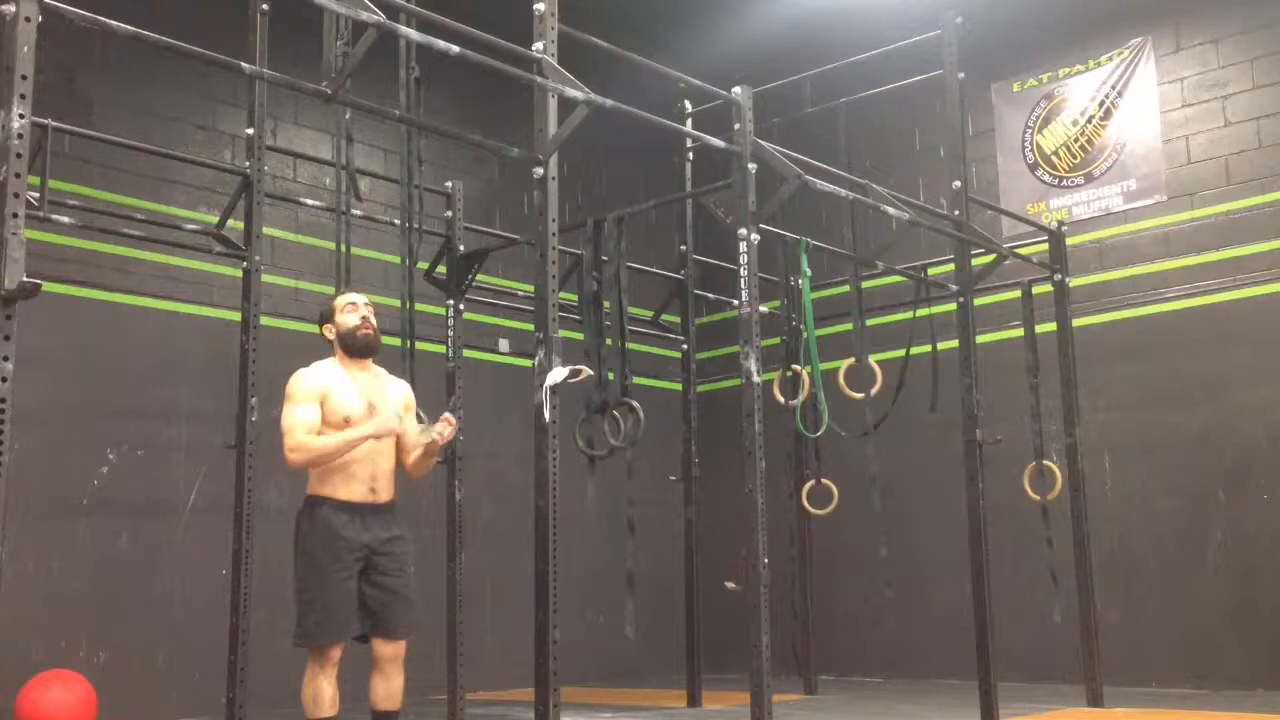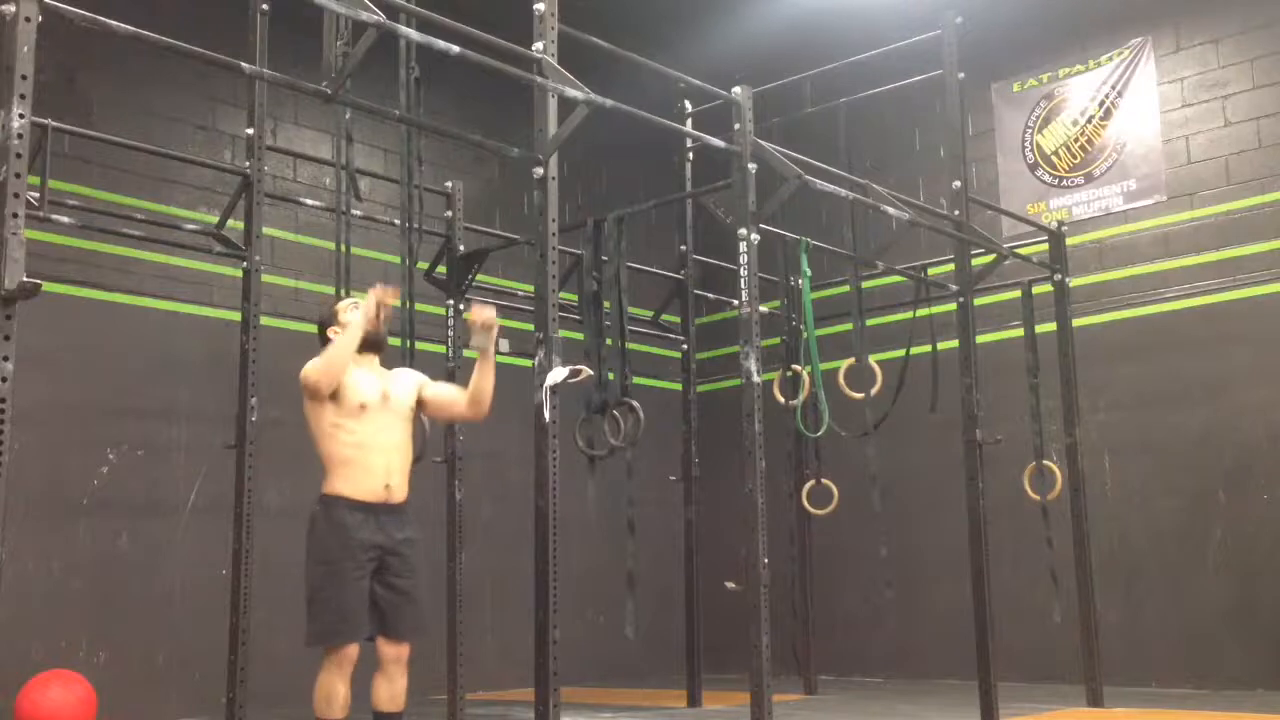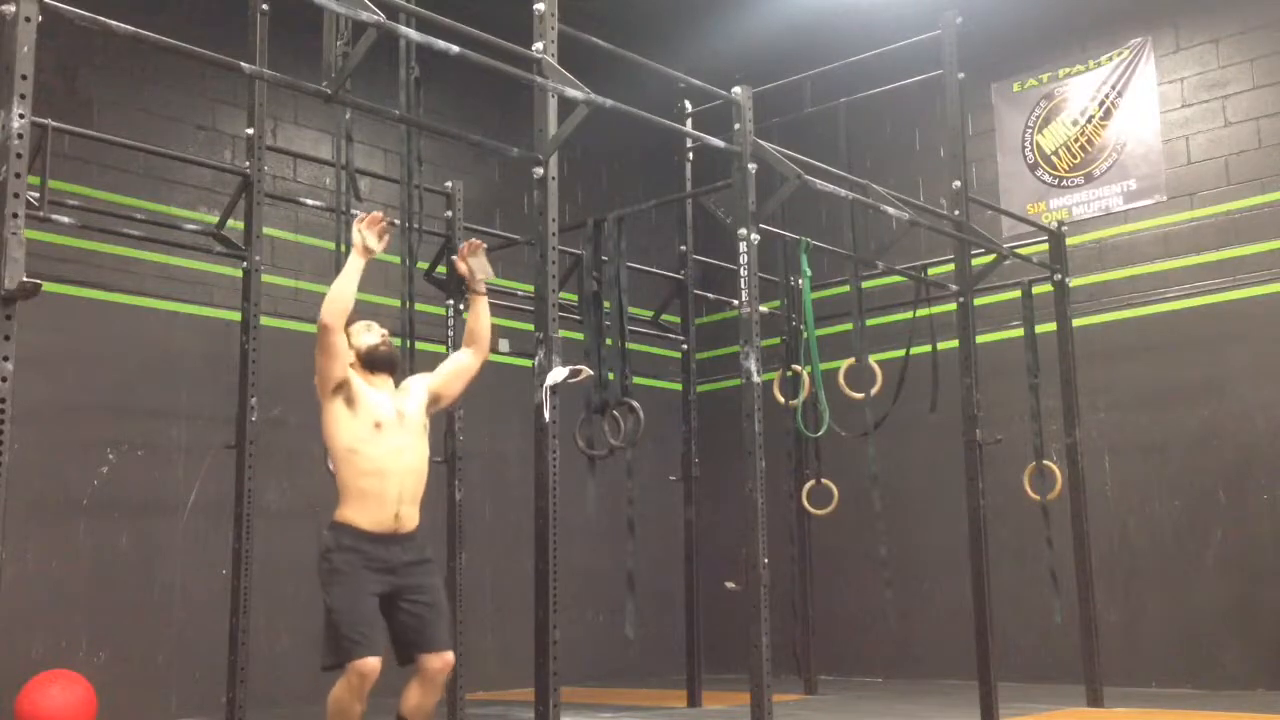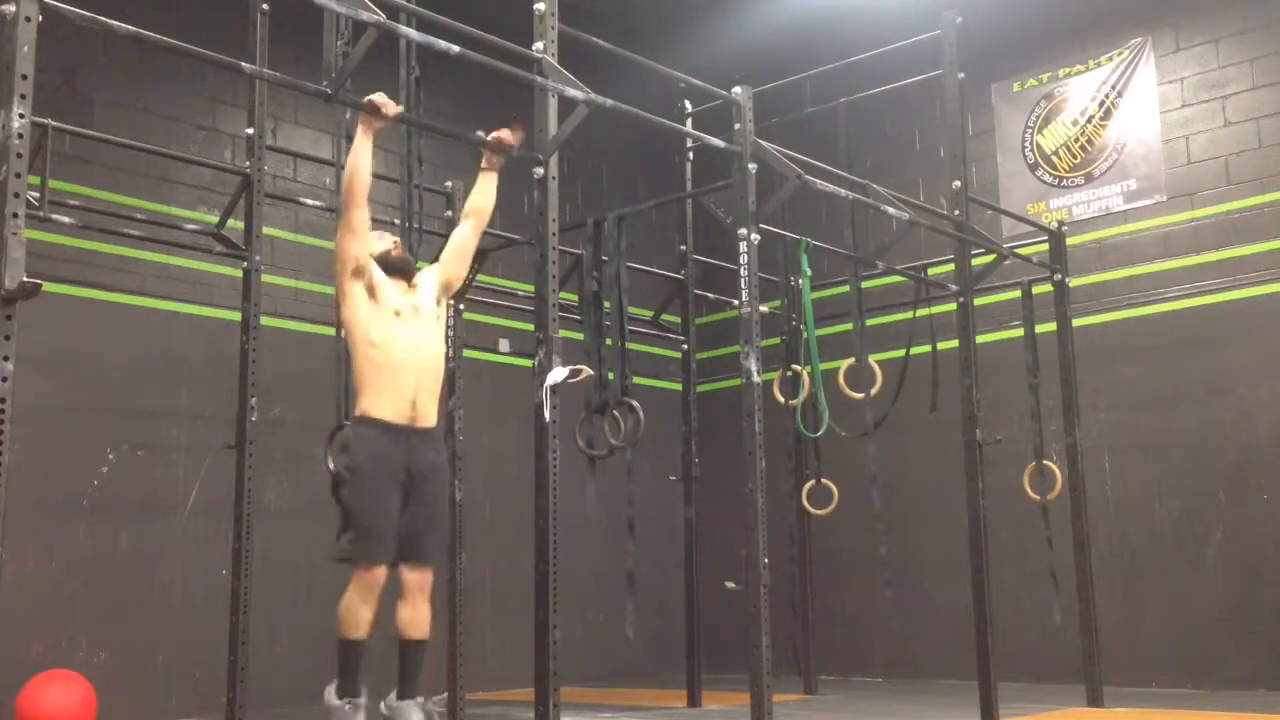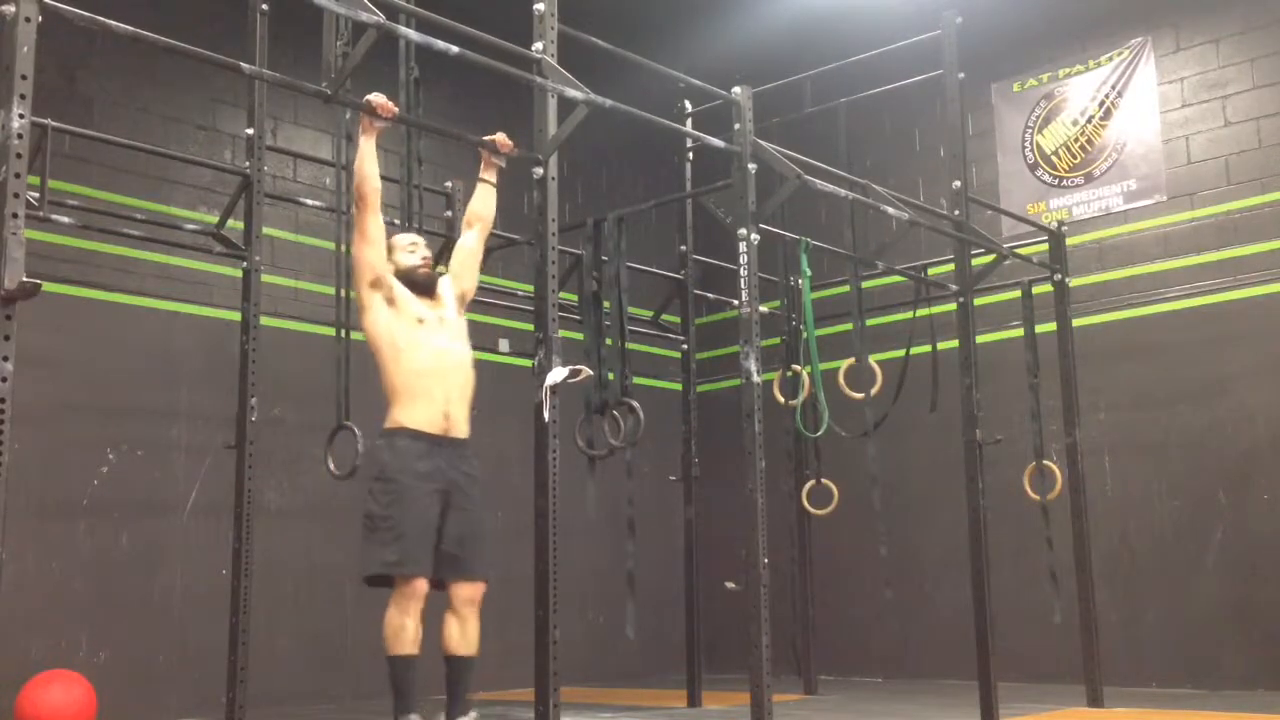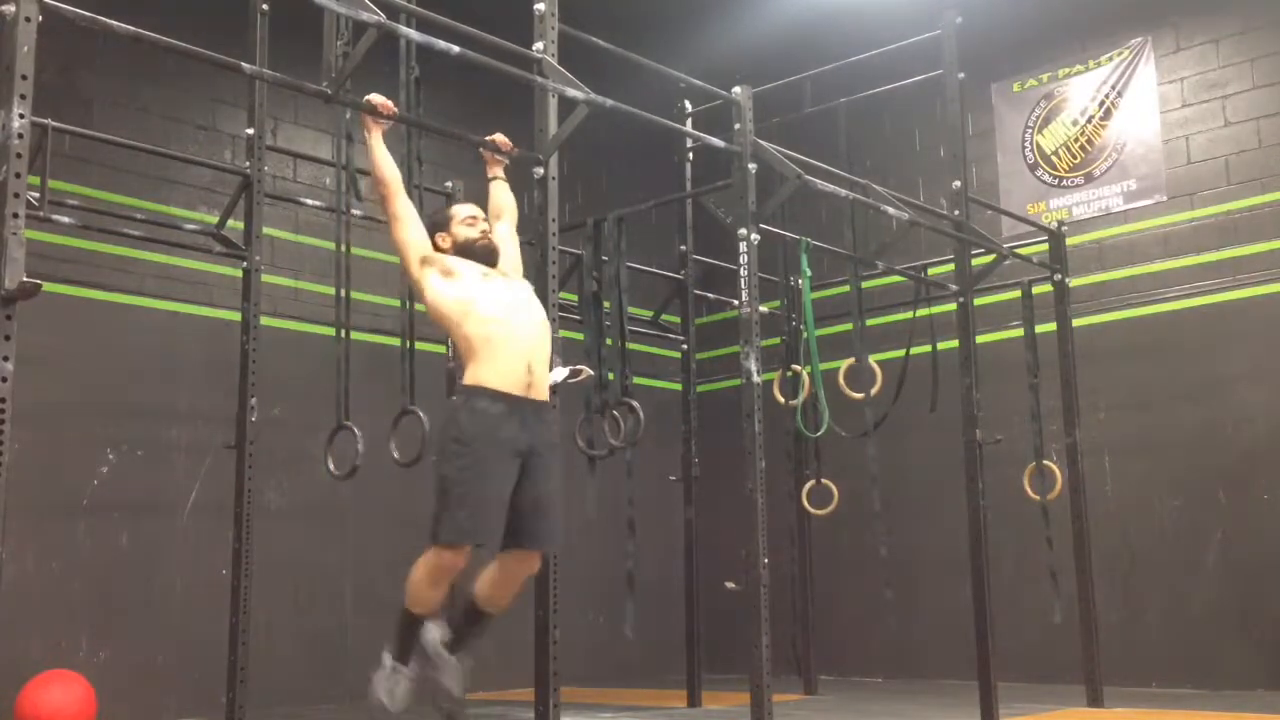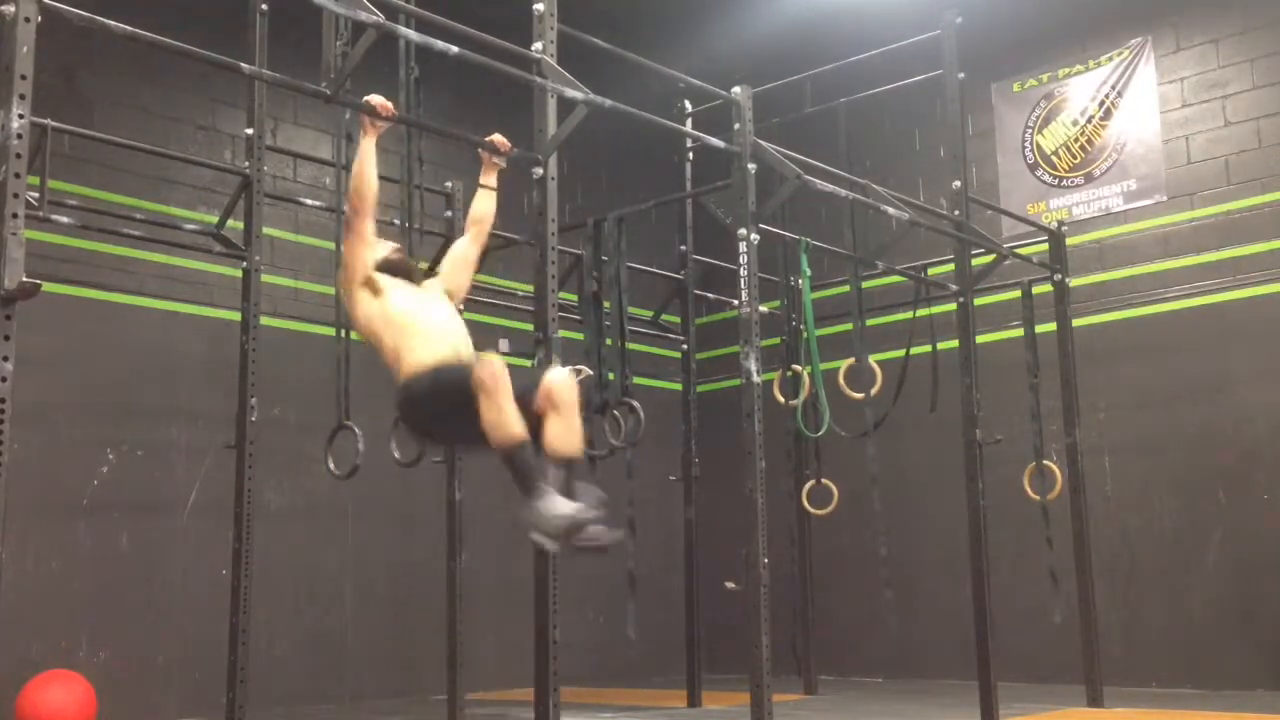
dt=0.4s
person 1, frame 1
left shoulder: (399, 389)
right shoulder: (311, 380)
left elbow: (414, 469)
right elbow: (296, 452)
left wrist: (431, 446)
right wrist: (367, 431)
left hip: (385, 526)
right hip: (329, 523)
left knee: (392, 649)
right knee: (327, 653)
person 1, frame 2
left shoulder: (408, 380)
right shoulder: (324, 370)
left elbow: (474, 406)
right elbow: (319, 380)
left wrist: (485, 347)
right wrist: (361, 319)
left hip: (397, 524)
right hip: (344, 522)
left knee: (395, 651)
right knee: (342, 651)
person 1, frame 3
left shoulder: (420, 392)
right shoulder: (344, 391)
left elbow: (477, 349)
right elbow: (329, 321)
left wrist: (475, 284)
right wrist: (359, 256)
left hip: (410, 552)
right hip: (353, 550)
left knee: (438, 663)
right knee: (363, 667)
person 1, frame 4
left shoulder: (432, 286)
right shoulder: (360, 285)
left elbow: (473, 221)
right elbow: (353, 202)
left wrist: (491, 165)
right wrist: (366, 129)
left hip: (426, 449)
right hip: (376, 442)
left knee: (418, 579)
right knee: (371, 571)
person 1, frame 5
left shoulder: (451, 296)
right shoulder: (381, 295)
left elbow: (475, 229)
right elbow: (367, 209)
left wrist: (489, 170)
right wrist: (369, 133)
left hip: (459, 458)
right hip: (408, 454)
left knee: (467, 593)
right knee: (411, 588)
person 1, frame 6
left shoulder: (508, 272)
right shoulder: (437, 269)
left elbow: (506, 217)
right elbow: (395, 197)
left wrist: (496, 169)
right wrist: (375, 134)
left hip: (537, 421)
right hip: (483, 414)
left knee: (524, 557)
right knee: (453, 550)
left ankle: (447, 639)
right ankle: (402, 652)
person 1, frame 7
left shoulder: (435, 292)
right shoulder: (366, 289)
left elbow: (474, 234)
right elbow: (362, 210)
left wrist: (489, 172)
right wrist: (369, 137)
left hip: (469, 402)
right hip: (429, 392)
left knee: (560, 386)
right knee: (491, 370)
left ankle: (565, 505)
right ankle: (542, 498)
